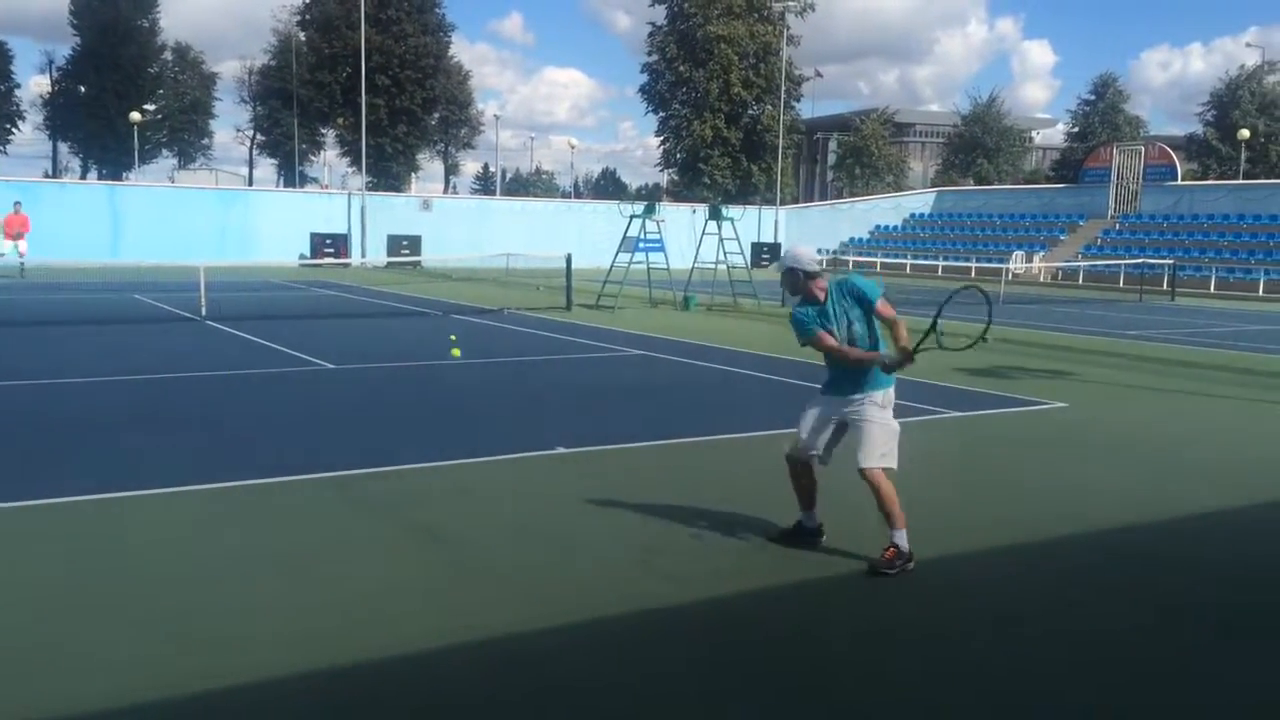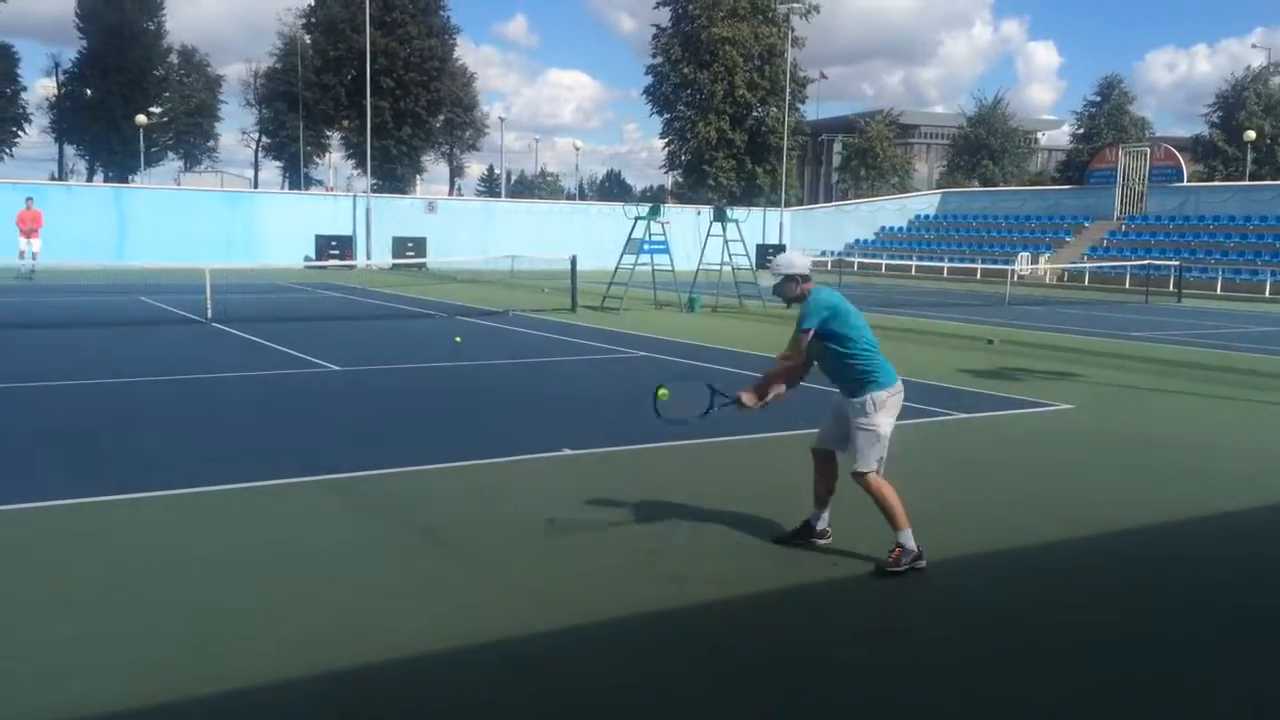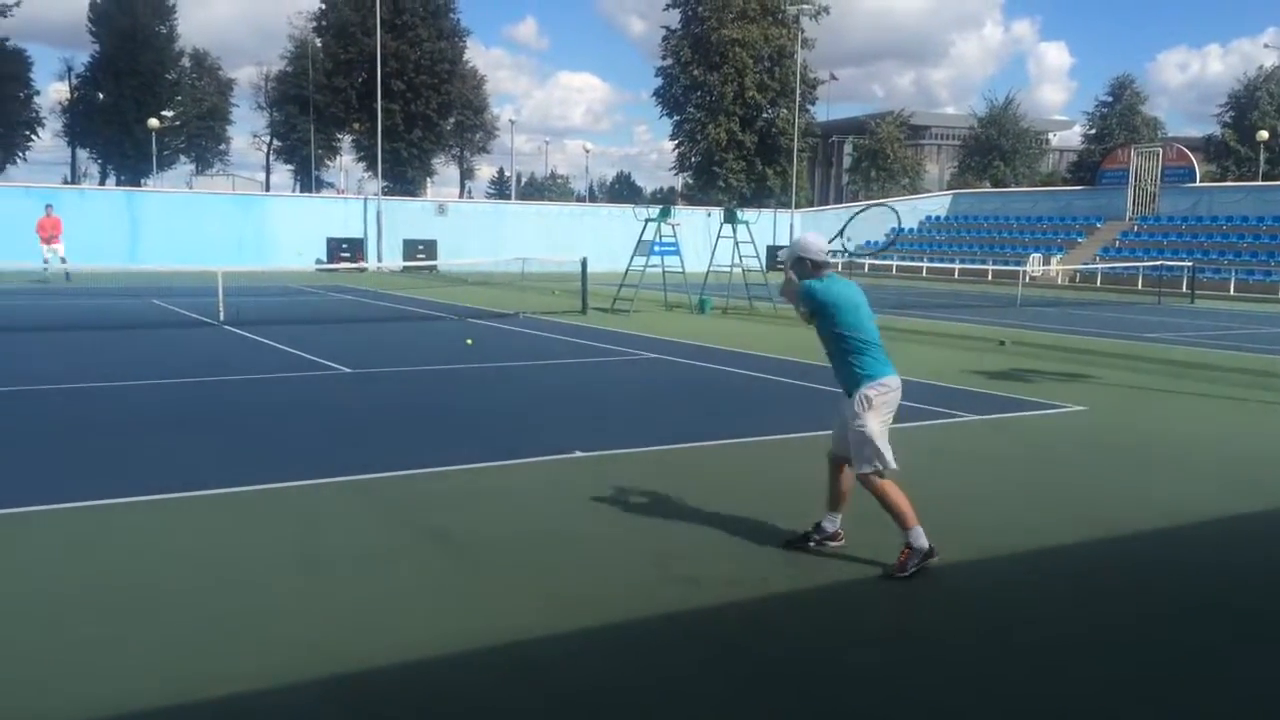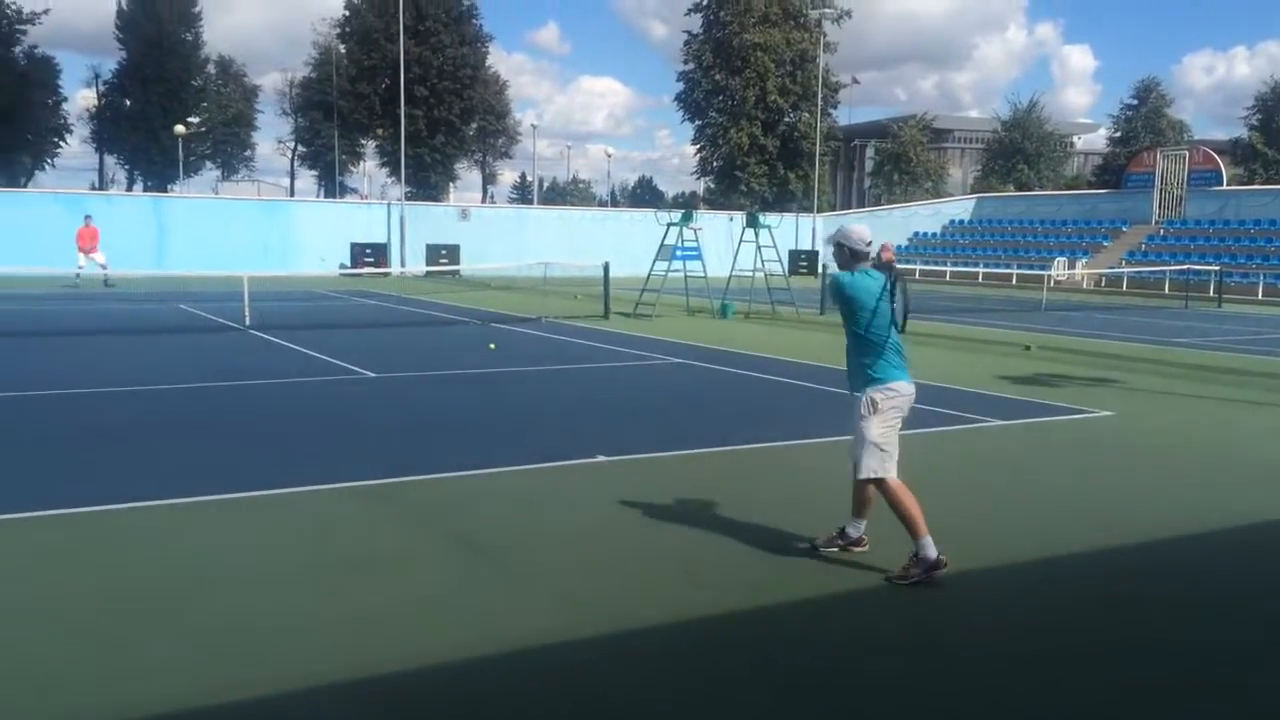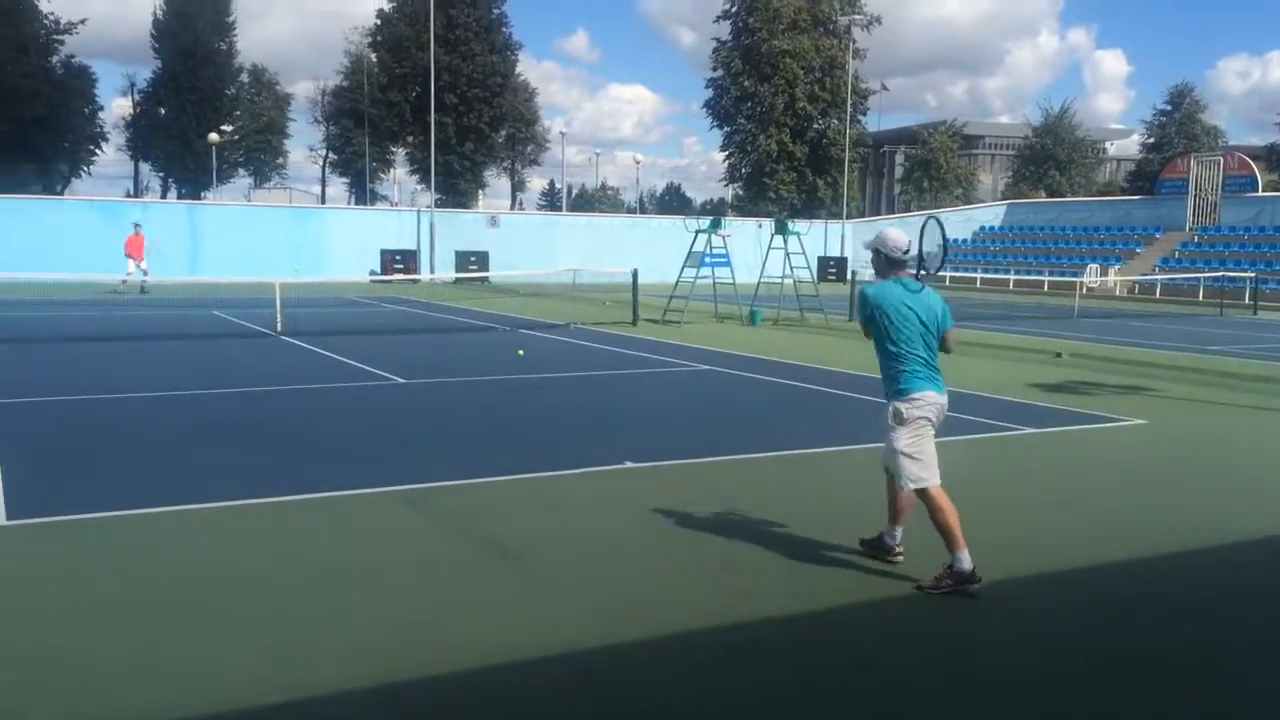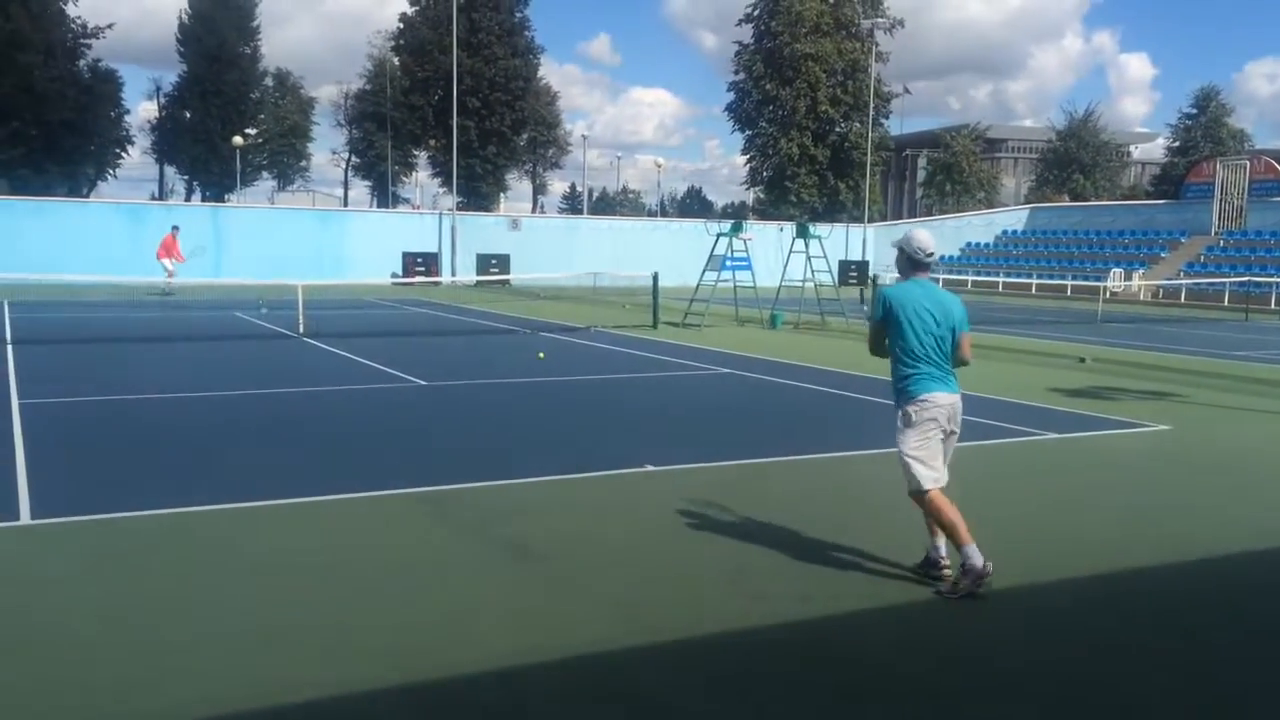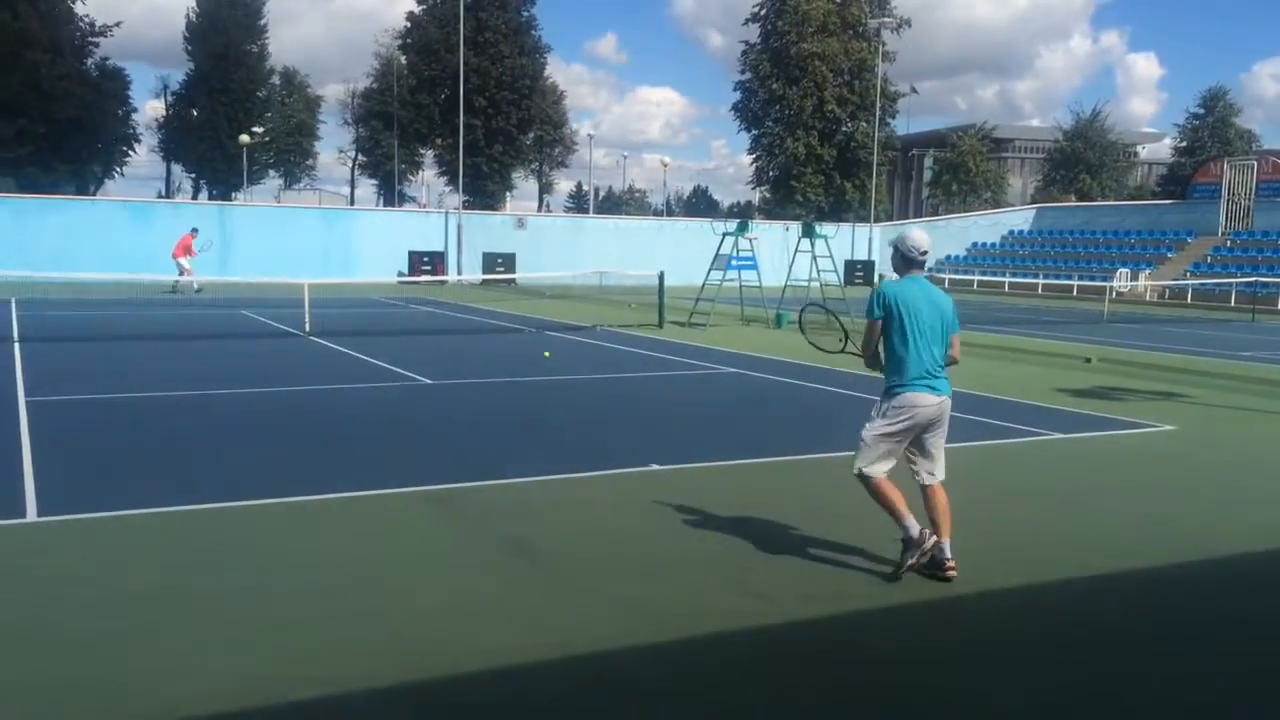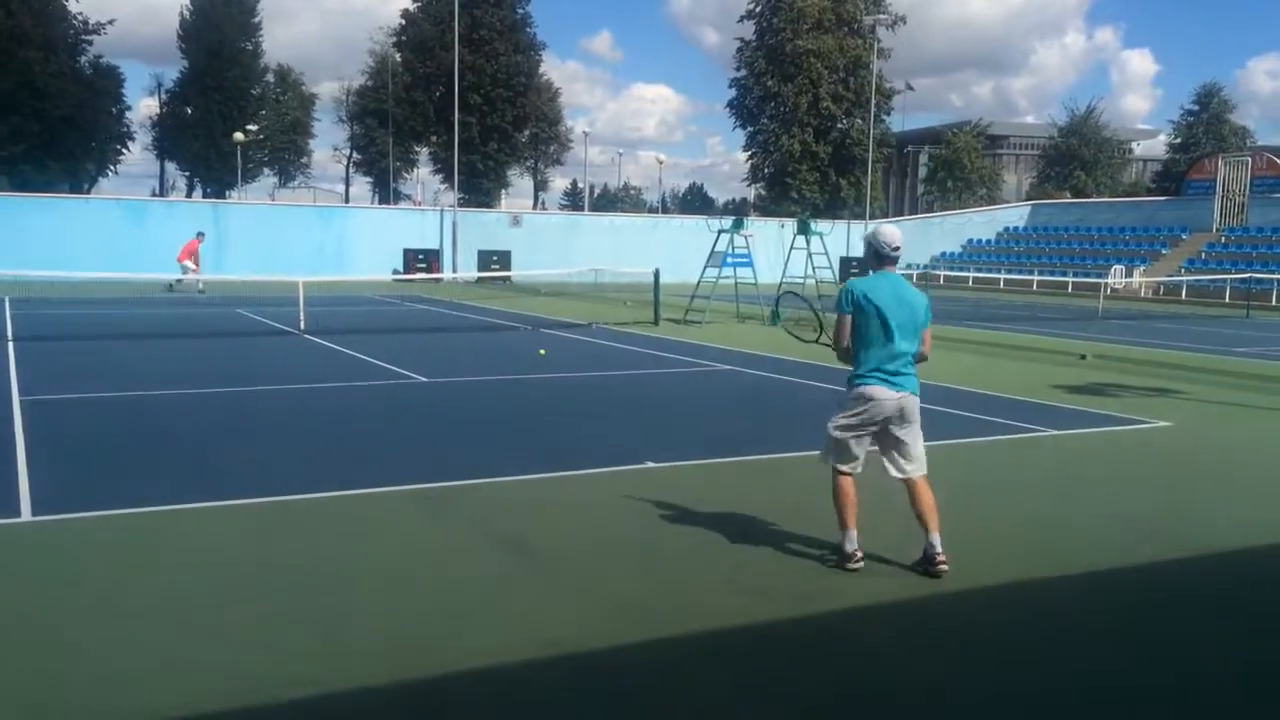
dt=0.2s
person 1, frame 1
left shoulder: (852, 286)
right shoulder: (801, 314)
left elbow: (893, 318)
right elbow: (833, 349)
left wrist: (902, 346)
right wrist: (875, 357)
left hip: (873, 394)
right hip: (833, 394)
left knee: (871, 470)
right knee: (797, 457)
left ankle: (901, 547)
right ankle: (810, 526)
person 1, frame 2
left shoulder: (819, 302)
right shoulder: (809, 307)
left elbow: (790, 359)
right elbow: (802, 364)
left wrist: (758, 388)
right wrist: (777, 388)
left hip: (878, 392)
right hip: (853, 393)
left knee: (866, 473)
right knee: (822, 453)
left ankle: (909, 548)
right ankle: (817, 525)
person 1, frame 3
left shoulder: (813, 289)
right shoulder: (844, 286)
left elbow: (790, 291)
left wrist: (788, 274)
left hip: (871, 389)
right hip: (865, 386)
left knee: (871, 474)
right knee: (839, 457)
left ankle: (919, 545)
right ankle: (830, 528)
person 1, frame 4
left shoulder: (844, 283)
right shoulder: (884, 282)
left wrist: (877, 262)
right wrist: (882, 263)
left hip: (881, 391)
right hip: (892, 386)
left knee: (882, 476)
right knee: (865, 465)
left ankle: (928, 555)
right ankle: (854, 532)
person 1, frame 5
left shoulder: (871, 293)
right shoulder: (933, 297)
left elbow: (869, 332)
right elbow: (947, 346)
left hip: (911, 400)
right hip: (933, 394)
left knee: (926, 485)
right knee: (896, 469)
left ankle: (963, 567)
right ankle: (890, 541)
person 1, frame 6
left shoulder: (888, 295)
right shoulder: (953, 302)
left elbow: (875, 347)
right elbow: (964, 357)
left hip: (919, 401)
right hip: (950, 398)
left knee: (927, 489)
right knee: (921, 481)
left ankle: (974, 563)
right ankle: (938, 556)
person 1, frame 7
left shoulder: (886, 292)
right shoulder: (945, 300)
left elbow: (868, 348)
right elbow: (953, 356)
left wrist: (878, 362)
left hip: (904, 397)
right hip: (940, 397)
left knee: (869, 470)
right knee: (930, 479)
left ankle: (915, 534)
right ankle: (943, 557)
person 1, frame 8
left shoulder: (855, 288)
right shoulder: (919, 297)
left elbow: (840, 344)
right elbow: (924, 351)
left hip: (868, 391)
right hip: (907, 394)
left knee: (843, 468)
right knee: (915, 474)
left ankle: (851, 549)
right ankle: (935, 551)
